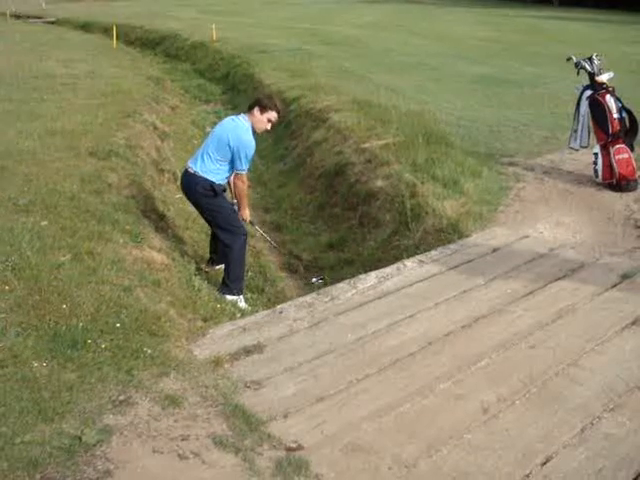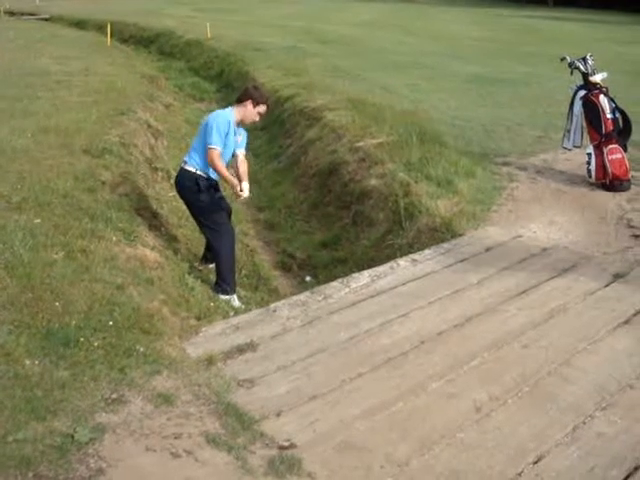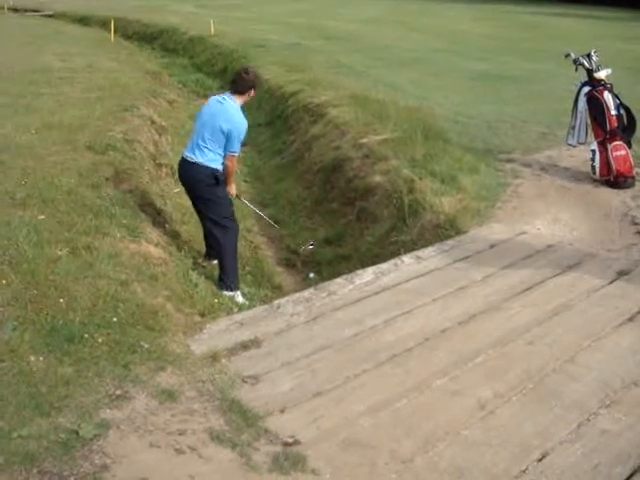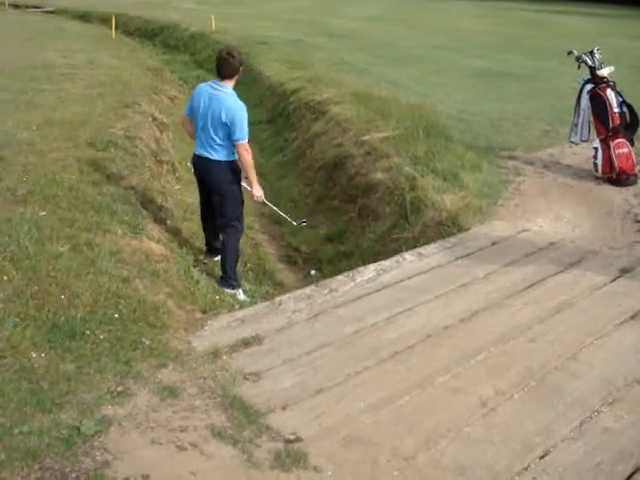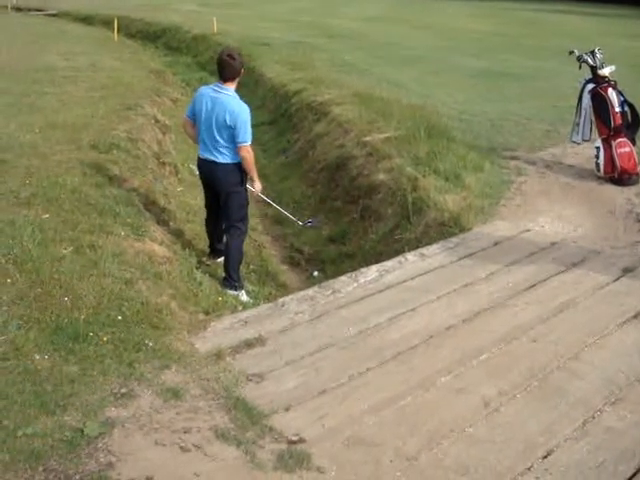
dt=0.7s
person 1, frame 1
left shoulder: (231, 121)
right shoulder: (245, 139)
right elbow: (240, 179)
left wrist: (235, 202)
right wrist: (243, 208)
left hip: (190, 178)
right hip: (203, 187)
left knee: (224, 217)
right knee: (237, 234)
left ankle: (217, 259)
right ankle: (232, 290)
person 1, frame 2
left shoulder: (240, 130)
right shoulder: (221, 120)
left elbow: (240, 160)
right elbow: (213, 159)
left wrist: (244, 184)
right wrist: (234, 185)
left hip: (203, 180)
right hip: (193, 181)
left knee: (223, 214)
right knee: (224, 231)
left ankle: (209, 258)
right ankle: (225, 289)
person 1, frame 3
left shoulder: (213, 101)
right shoulder: (238, 121)
right elbow: (230, 160)
right wrist: (230, 184)
left hip: (186, 166)
right hip: (204, 174)
left knee: (210, 214)
right knee: (227, 227)
left ankle: (212, 254)
right ankle: (229, 285)
person 1, frame 4
left shoulder: (200, 91)
right shoulder: (236, 107)
left elbow: (186, 121)
right elbow: (242, 150)
right wrist: (254, 184)
left hip: (199, 161)
right hip: (222, 168)
left knee: (208, 210)
right knee: (232, 224)
left ankle: (212, 249)
right ankle: (229, 281)
person 1, frame 5
left shoulder: (201, 94)
right shoulder: (239, 109)
left elbow: (188, 125)
right elbow: (244, 151)
right wrist: (255, 179)
left hip: (204, 164)
right hip: (228, 171)
left knee: (213, 211)
right knee: (237, 225)
left ankle: (216, 251)
right ankle: (232, 282)
